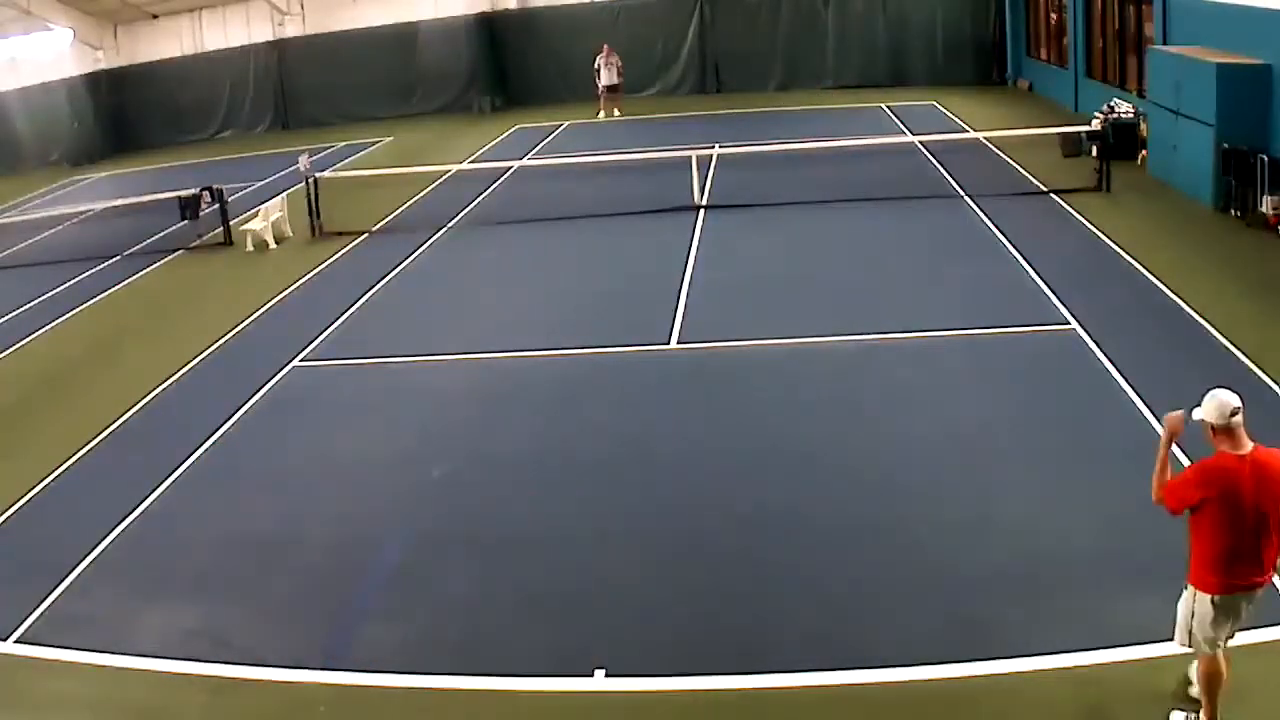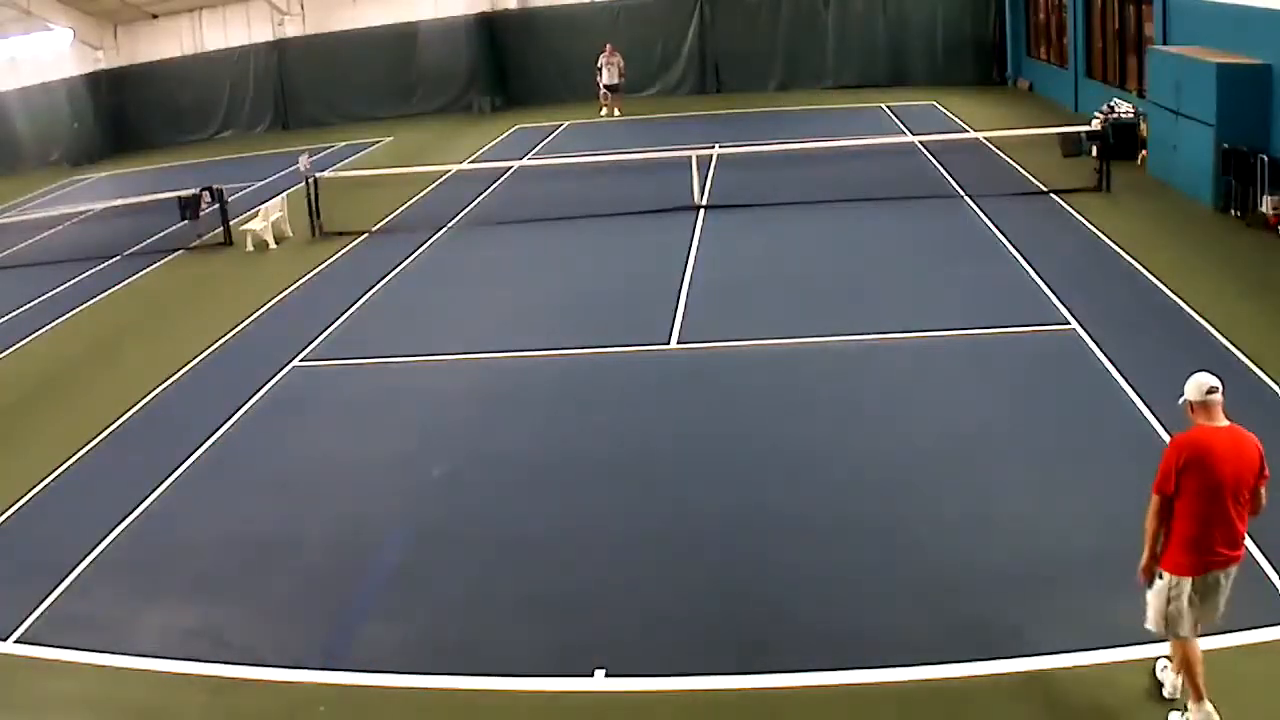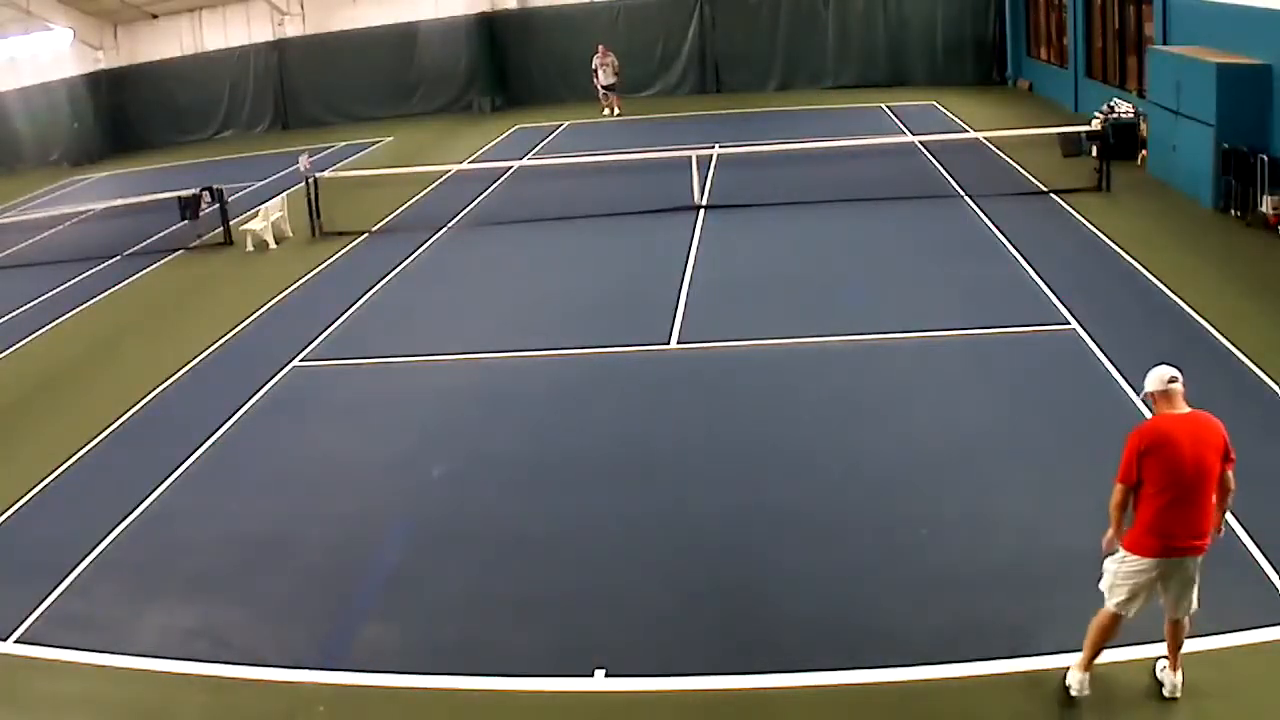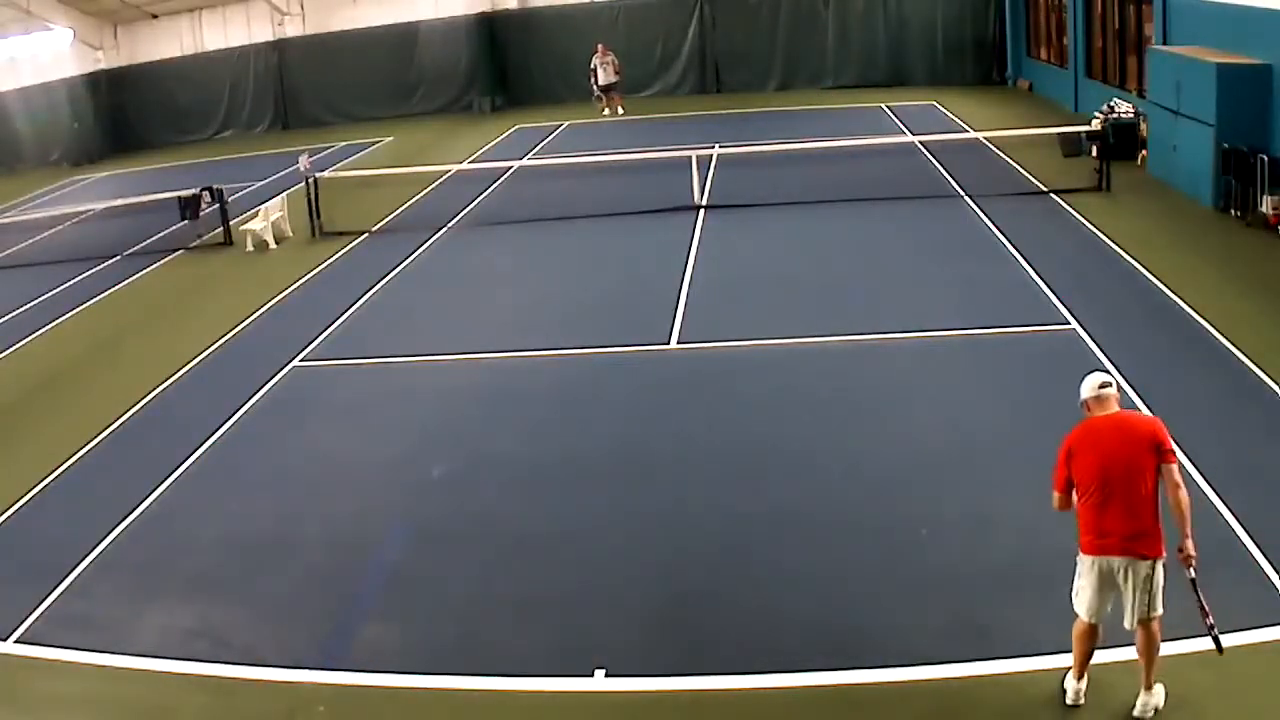
dt=0.5s
person 1, frame 1
left shoulder: (1205, 475)
left elbow: (1160, 496)
left wrist: (1166, 442)
left hip: (1216, 584)
left knee: (1208, 649)
right knee: (1212, 644)
right ankle: (1201, 682)
person 1, frame 2
left shoulder: (1182, 446)
right shoulder: (1251, 444)
left elbow: (1158, 508)
right elbow: (1258, 504)
left wrist: (1149, 555)
left hip: (1185, 560)
right hip: (1228, 558)
left knee: (1177, 631)
right knee: (1193, 623)
right ankle: (1173, 675)
person 1, frame 3
left shoulder: (1144, 435)
right shoulder: (1215, 428)
left elbow: (1121, 497)
right elbow: (1227, 487)
left wrist: (1114, 530)
right wrist: (1217, 521)
left hip: (1145, 546)
right hip: (1192, 546)
left knee: (1113, 609)
right knee: (1178, 613)
left ankle: (1080, 674)
right ankle: (1173, 673)
person 1, frame 4
left shoulder: (1074, 439)
right shoulder: (1151, 427)
left elbow: (1060, 502)
right elbow: (1175, 485)
right wrist: (1186, 537)
left hip: (1094, 548)
right hip: (1143, 548)
left knee: (1087, 618)
right knee: (1146, 621)
left ankle: (1076, 683)
